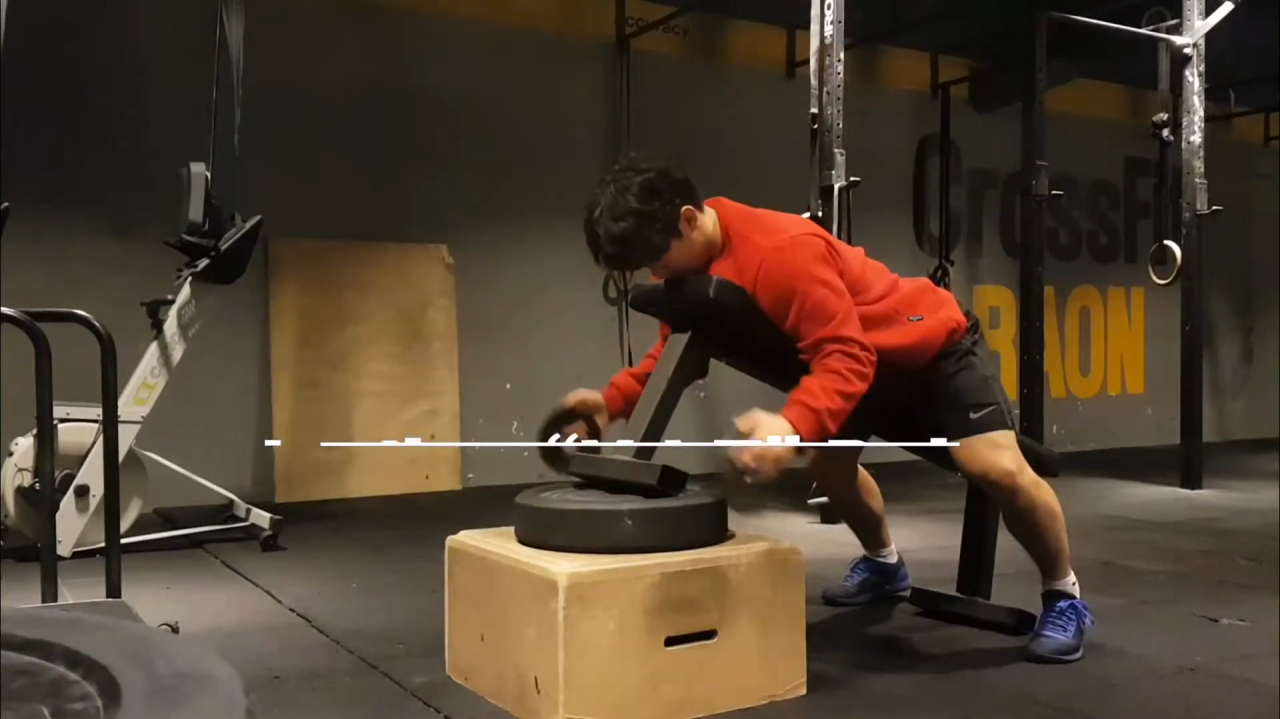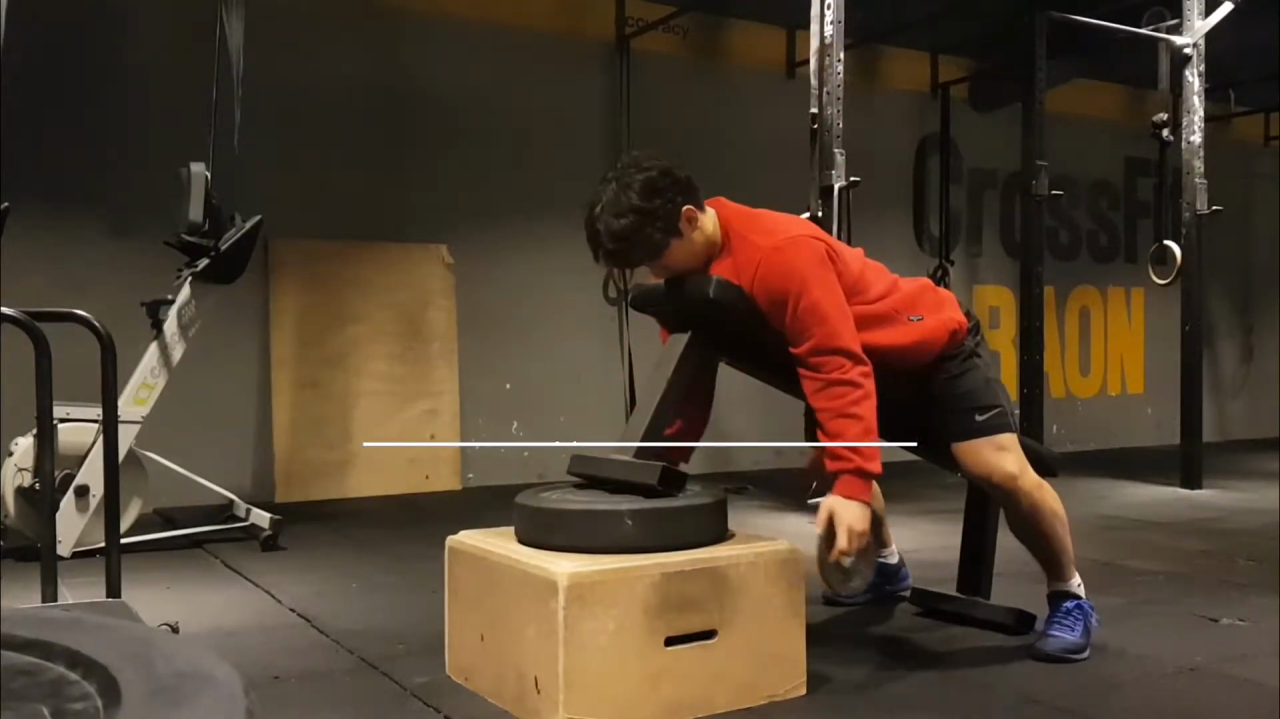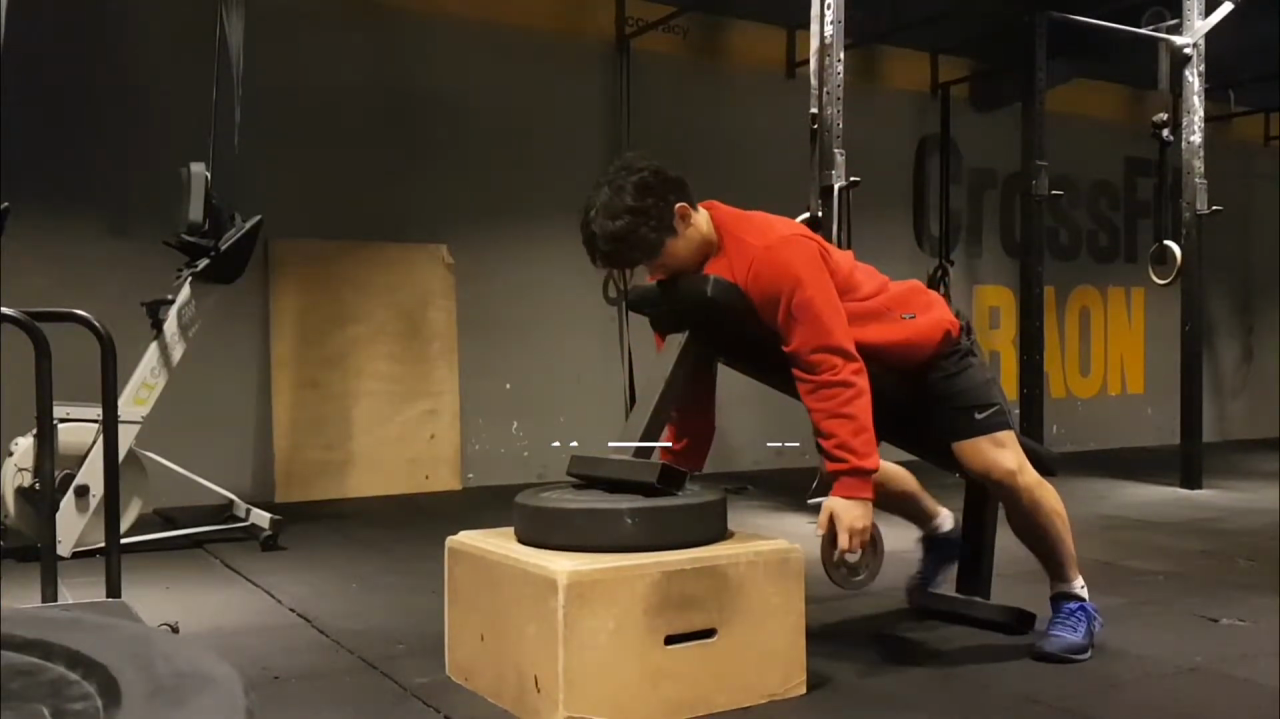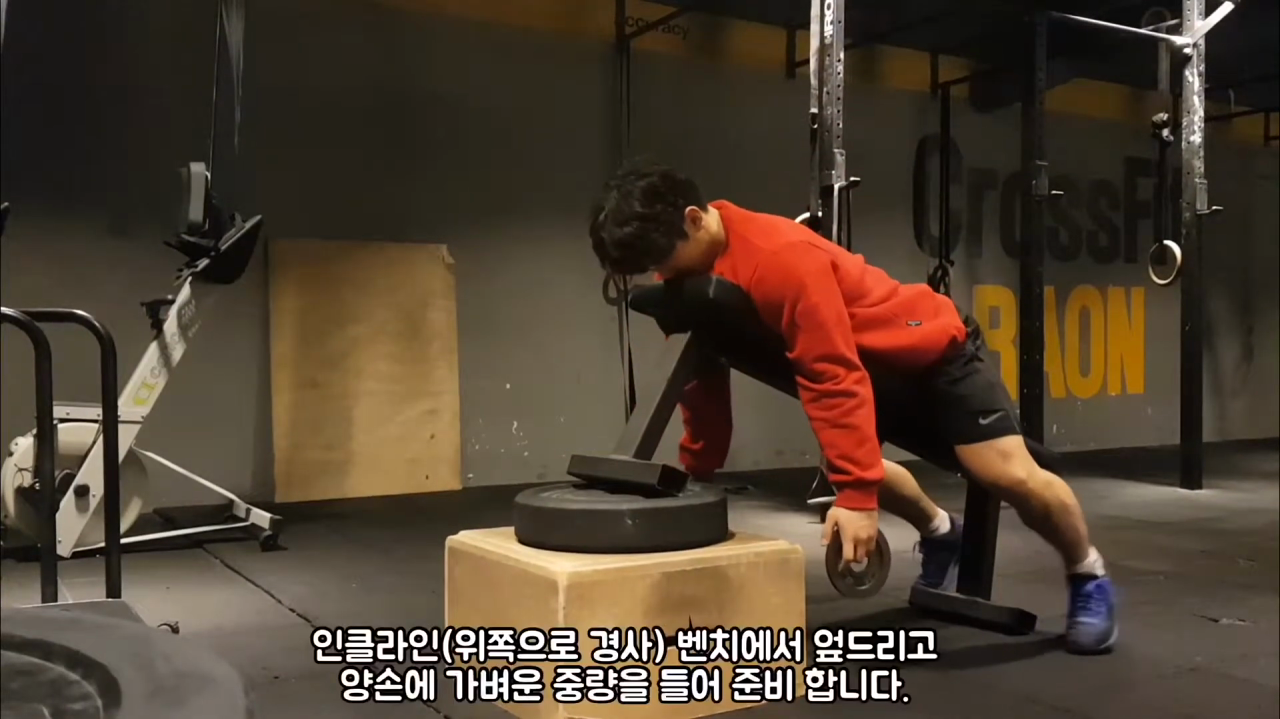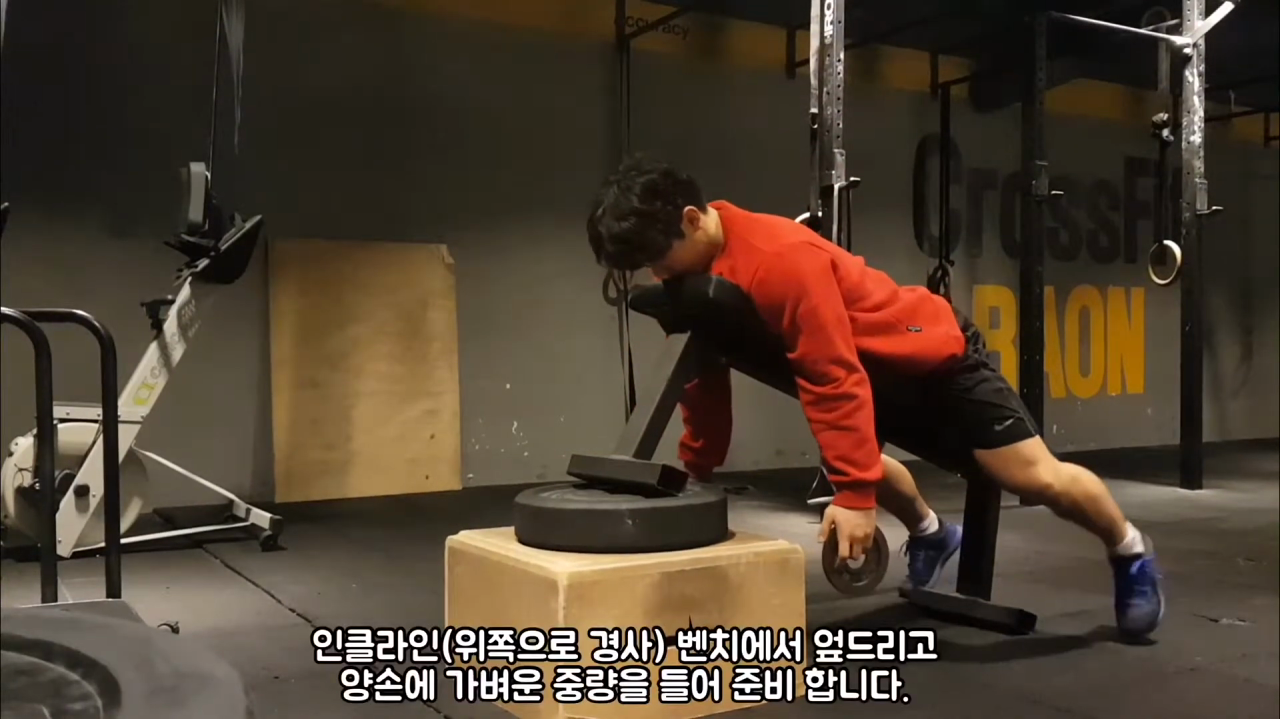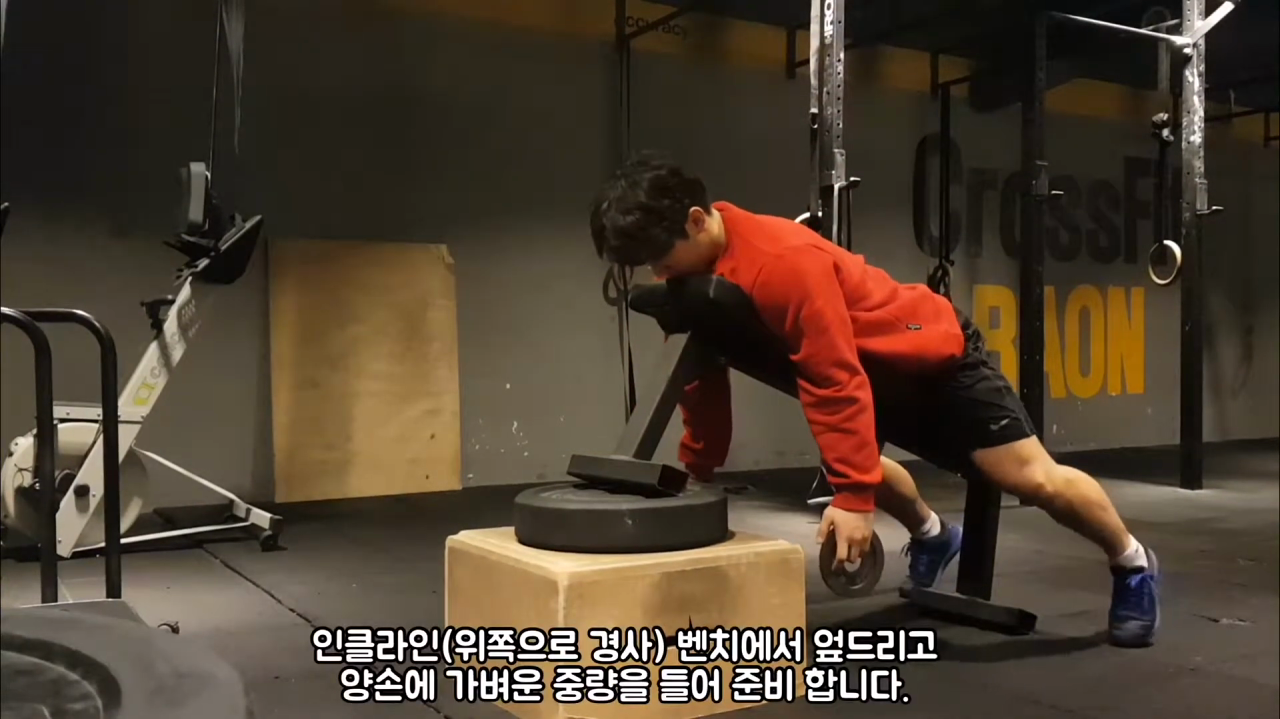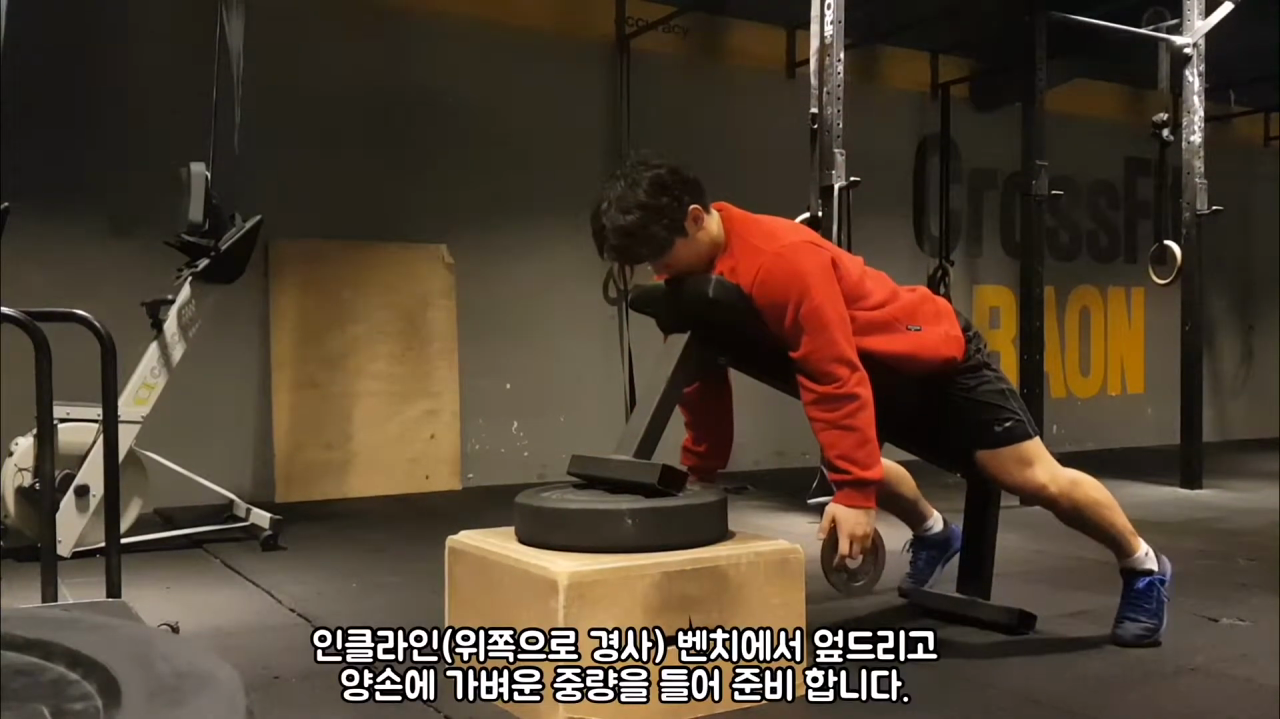
dt=0.4s
person 1, frame 1
left shoulder: (782, 250)
right shoulder: (690, 264)
left elbow: (846, 357)
left wrist: (792, 426)
right wrist: (612, 400)
left hip: (933, 344)
right hip: (864, 357)
left knee: (997, 468)
right knee: (828, 463)
left ankle: (1064, 598)
right ankle: (884, 564)
person 1, frame 2
left shoulder: (782, 253)
right shoulder: (690, 265)
left elbow: (839, 369)
left wrist: (850, 485)
left hip: (933, 343)
right hip: (870, 358)
left knee: (1000, 470)
right knee: (824, 464)
left ankle: (1069, 598)
right ankle: (885, 564)
person 1, frame 3
left shoulder: (775, 252)
right shoulder: (680, 272)
left elbow: (832, 369)
right elbow: (690, 382)
left wrist: (853, 483)
left hip: (923, 344)
right hip: (862, 357)
left knee: (1000, 467)
right knee: (839, 465)
left ankle: (1073, 599)
right ankle: (941, 530)
person 1, frame 4
left shoulder: (781, 256)
right shoulder: (689, 273)
left elbow: (834, 376)
right elbow: (702, 379)
left wrist: (856, 495)
right wrist: (695, 476)
left hip: (932, 348)
right hip: (871, 364)
left knee: (1008, 474)
right knee: (855, 462)
left ankle: (1088, 577)
right ankle: (940, 531)
person 1, frame 5
left shoulder: (782, 258)
right shoulder: (692, 271)
left elbow: (834, 378)
right elbow: (704, 377)
left wrist: (854, 494)
right wrist: (695, 473)
left hip: (934, 354)
right hip: (875, 371)
left knee: (1034, 476)
right knee: (851, 452)
left ankle: (1130, 553)
right ankle: (930, 534)
person 1, frame 6
left shoulder: (785, 259)
right shoulder: (692, 273)
left elbow: (835, 379)
right elbow: (703, 378)
left wrist: (853, 497)
right wrist: (694, 475)
left hip: (935, 354)
right hip: (875, 372)
left knee: (1031, 477)
right knee: (851, 456)
left ankle: (1132, 565)
right ankle: (932, 535)
person 1, frame 7
left shoulder: (782, 257)
right shoulder: (691, 272)
left elbow: (835, 377)
right elbow: (703, 380)
left wrist: (854, 493)
right wrist: (698, 475)
left hip: (937, 355)
right hip: (878, 374)
left knee: (1034, 477)
right knee: (852, 455)
left ankle: (1142, 568)
right ankle: (933, 532)
